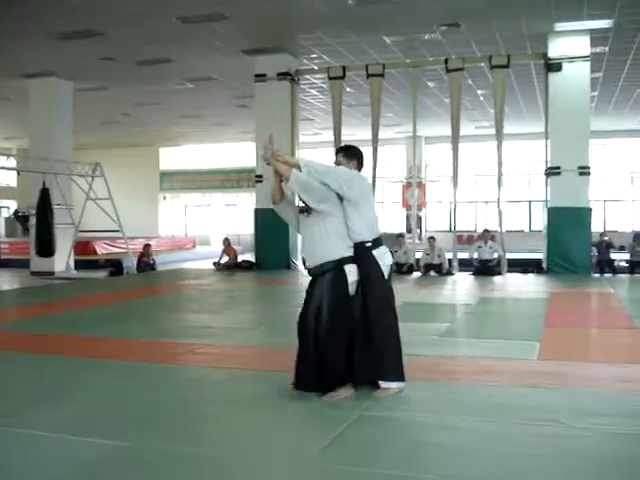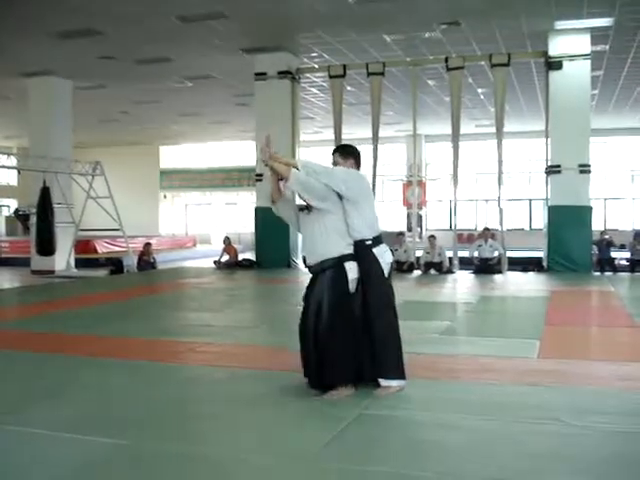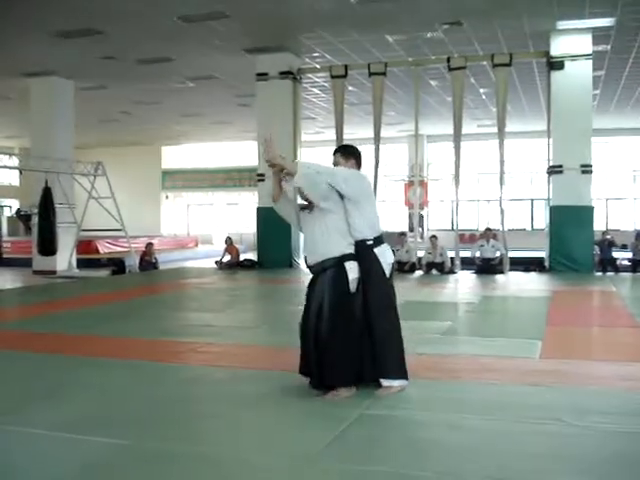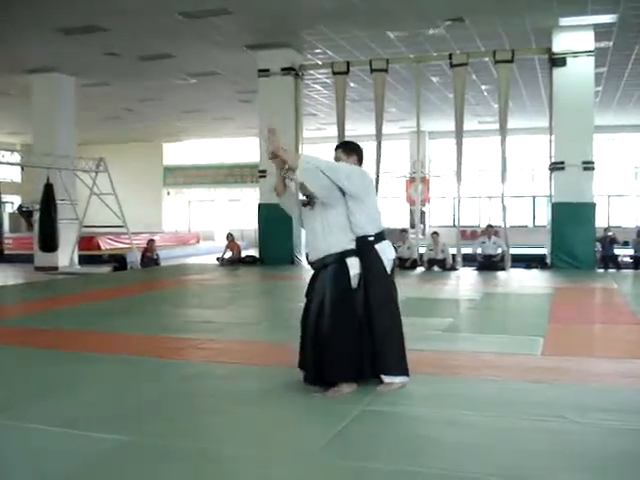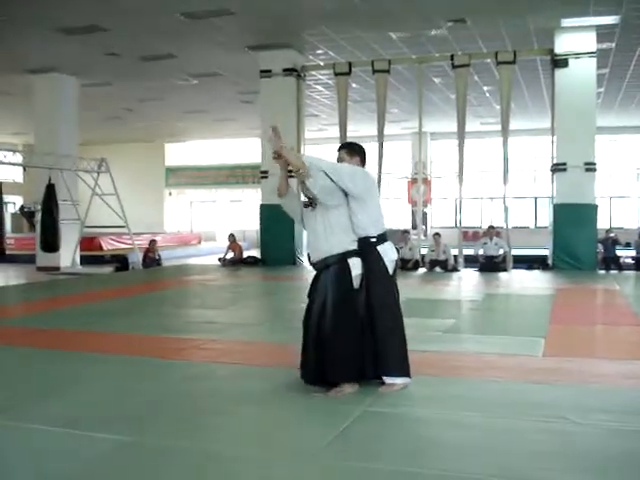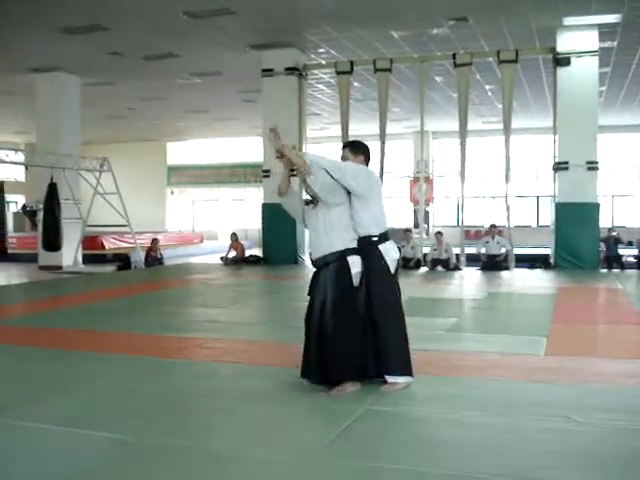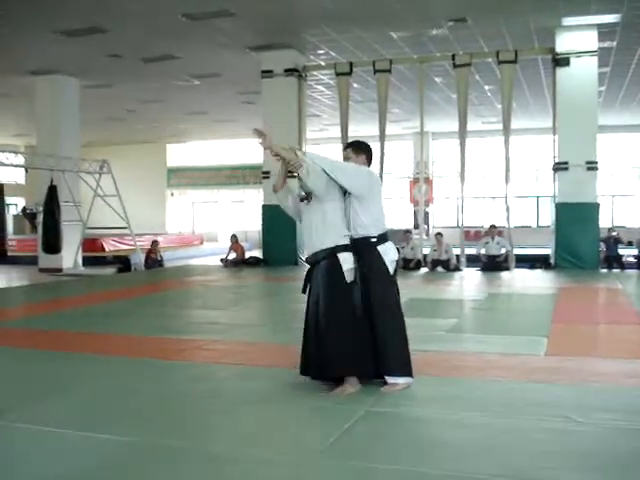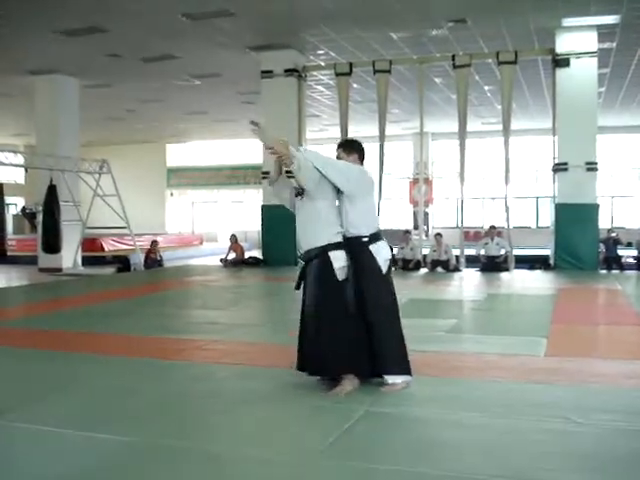
dt=0.2s
person 1, frame 1
left shoulder: (356, 182)
right shoulder: (344, 188)
left elbow: (321, 172)
right elbow: (321, 179)
left wrist: (287, 161)
left hip: (370, 257)
right hip: (356, 258)
left knee: (380, 317)
right knee: (358, 317)
left ankle: (392, 378)
right ankle: (364, 371)
person 1, frame 2
left shoulder: (355, 180)
right shoulder: (345, 186)
left elbow: (319, 172)
left wrist: (283, 161)
left hip: (371, 256)
right hip: (357, 256)
left knee: (381, 316)
right knee: (359, 315)
left ankle: (393, 377)
right ankle: (367, 370)
person 1, frame 3
left shoulder: (357, 180)
right shoulder: (345, 186)
left elbow: (318, 172)
right elbow: (320, 180)
left wrist: (282, 162)
left hip: (372, 256)
right hip: (359, 256)
left knee: (382, 316)
right knee: (361, 316)
left ankle: (394, 377)
right ankle: (369, 370)
person 1, frame 4
left shoulder: (358, 177)
right shoulder: (347, 183)
left elbow: (320, 166)
left hip: (373, 252)
right hip: (360, 252)
left knee: (383, 312)
right knee: (362, 312)
left ankle: (395, 373)
right ankle: (370, 367)
person 1, frame 5
left shoulder: (361, 178)
right shoulder: (349, 184)
left elbow: (323, 167)
left wrist: (284, 151)
left hip: (375, 254)
right hip: (361, 254)
left knee: (385, 314)
right knee: (364, 313)
left ankle: (397, 374)
person 1, frame 6
left shoulder: (365, 176)
right shoulder: (352, 182)
left elbow: (327, 166)
left wrist: (286, 150)
left hip: (377, 253)
right hip: (363, 253)
left knee: (386, 313)
right knee: (366, 312)
left ankle: (399, 373)
person 1, frame 7
left shoulder: (366, 176)
right shoulder: (352, 182)
left elbow: (327, 166)
left wrist: (298, 157)
left hip: (376, 253)
right hip: (361, 253)
left knee: (386, 313)
right knee: (363, 312)
left ankle: (399, 374)
person 1, frame 8
left shoulder: (357, 175)
right shoulder: (348, 179)
left elbow: (318, 161)
left wrist: (288, 152)
left hip: (369, 251)
right hip: (357, 251)
left knee: (381, 312)
right knee: (359, 311)
left ankle: (398, 374)
person 2, frame 1
left shoulder: (330, 201)
right shoulder: (302, 215)
left elbow: (300, 181)
right elbow: (279, 201)
left wrist: (275, 162)
right wrist: (276, 174)
left hip: (339, 274)
right hip: (320, 277)
left knee: (334, 329)
right knee: (311, 327)
left ankle: (344, 383)
right ankle: (320, 378)
person 2, frame 2
left shoulder: (329, 199)
right shoulder: (301, 214)
left elbow: (299, 179)
right elbow: (278, 201)
left wrist: (274, 162)
right wrist: (274, 174)
left hip: (339, 271)
right hip: (321, 274)
left knee: (336, 327)
right knee: (313, 326)
left ankle: (345, 383)
right ankle: (325, 377)
person 2, frame 3
left shoulder: (330, 199)
right shoulder: (303, 214)
right elbow: (280, 200)
right wrist: (276, 174)
left hip: (339, 272)
right hip: (322, 274)
left knee: (337, 328)
right knee: (314, 327)
left ankle: (346, 383)
right ankle: (325, 377)
person 2, frame 4
left shoulder: (333, 195)
right shoulder: (304, 209)
left elbow: (306, 173)
right elbow: (283, 194)
left wrist: (282, 153)
right wrist: (279, 168)
left hip: (341, 267)
right hip: (323, 271)
left knee: (339, 322)
right knee: (316, 322)
left ankle: (348, 379)
right ankle: (325, 372)
person 2, frame 5
left shoulder: (334, 197)
right shoulder: (306, 211)
left elbow: (310, 173)
right elbow: (284, 195)
right wrist: (283, 168)
left hip: (342, 268)
right hip: (325, 272)
left knee: (341, 325)
right knee: (317, 323)
left ankle: (349, 379)
right ankle: (327, 375)
person 2, frame 6
left shoulder: (336, 195)
right shoulder: (307, 209)
left elbow: (312, 171)
right elbow: (285, 194)
right wrist: (287, 166)
left hip: (343, 265)
right hip: (326, 269)
left knee: (342, 323)
right knee: (319, 321)
left ankle: (351, 378)
right ankle: (329, 373)
person 2, frame 7
left shoulder: (329, 191)
right shoulder: (303, 204)
left elbow: (309, 169)
right elbow: (280, 192)
left wrist: (277, 149)
right wrist: (283, 166)
left hip: (336, 262)
right hip: (321, 265)
left knee: (339, 318)
right knee: (321, 319)
left ankle: (351, 376)
right ankle: (329, 370)
person 2, frame 8
left shoulder: (321, 187)
right shoulder: (300, 198)
left elbow: (297, 160)
right elbow: (277, 182)
left wrist: (268, 141)
right wrist: (278, 159)
left hip: (329, 259)
right hip: (316, 262)
left knee: (334, 316)
right knee: (318, 317)
left ankle: (349, 374)
right ankle: (334, 369)
